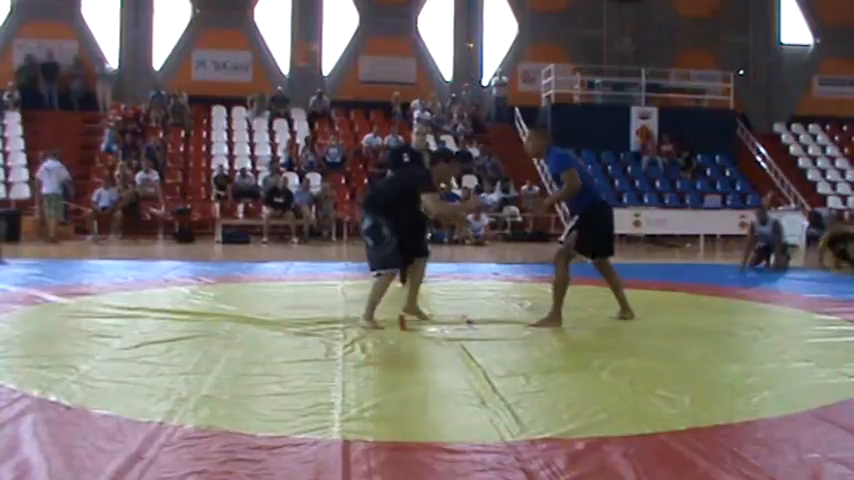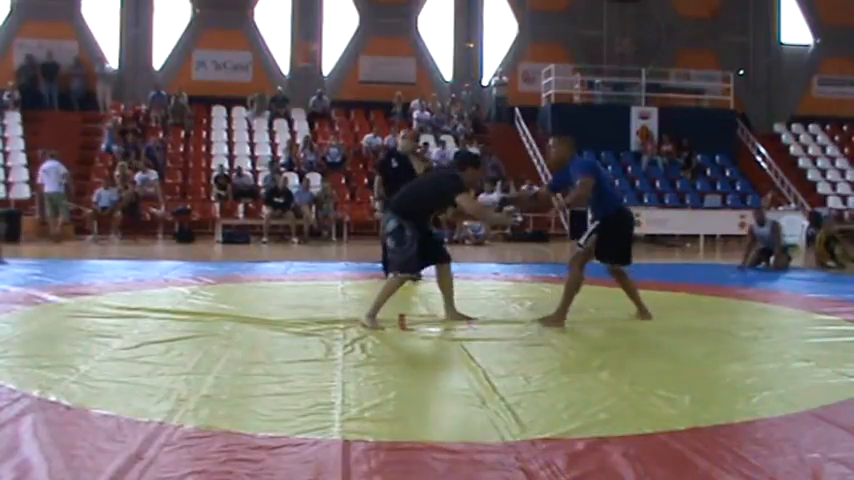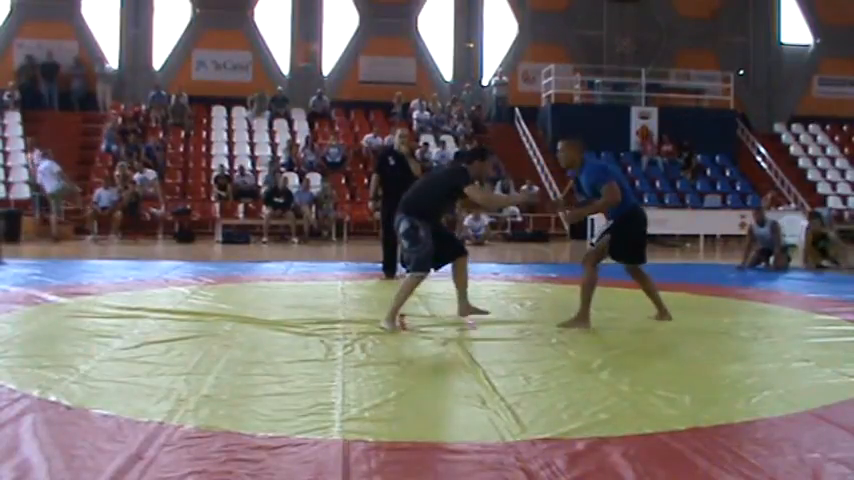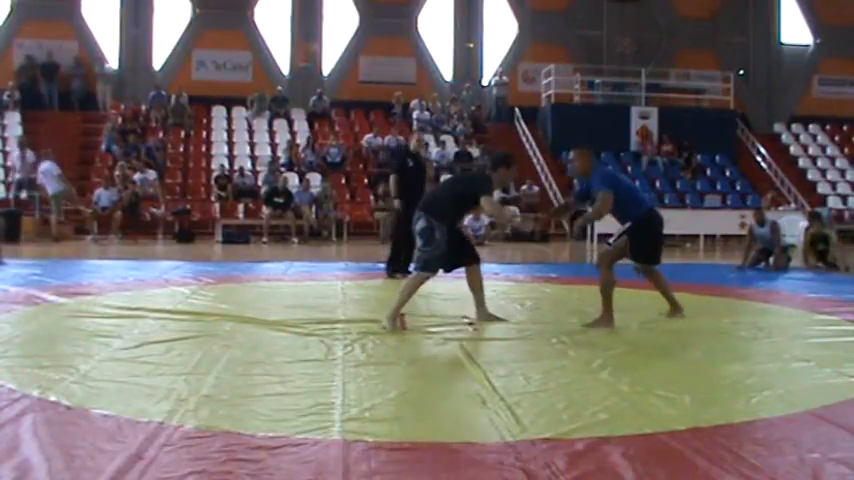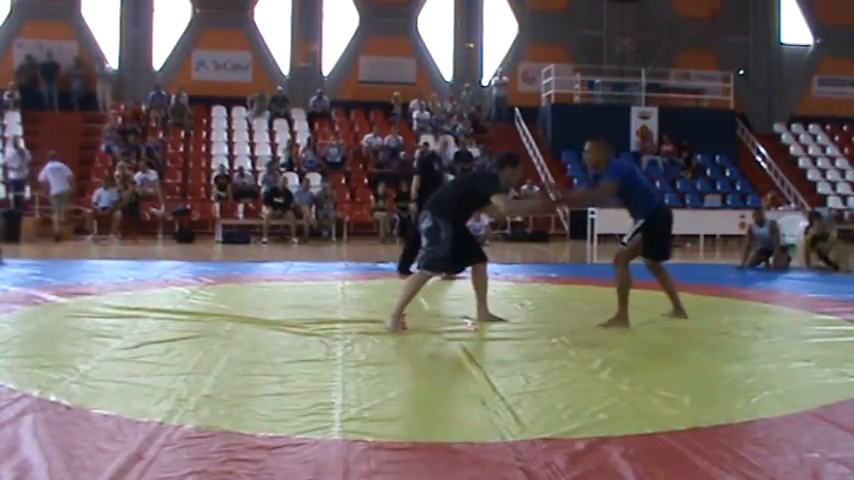
dt=0.5s
person 1, frame 1
left shoulder: (557, 157)
right shoulder: (556, 158)
left elbow: (574, 184)
right elbow: (568, 189)
left wrist: (548, 202)
right wrist: (548, 202)
left hip: (590, 213)
right hip: (599, 211)
left knee: (561, 258)
right knee: (601, 262)
left ankle: (555, 316)
right ankle: (625, 309)
person 1, frame 2
left shoulder: (582, 166)
right shoulder: (565, 172)
left elbow: (584, 192)
right elbow: (541, 196)
left wrist: (565, 204)
right wrist: (517, 199)
left hip: (612, 220)
right hip: (620, 219)
left knee: (577, 261)
right knee: (615, 268)
left ankle: (559, 316)
right ankle: (642, 310)
person 1, frame 3
left shoulder: (593, 169)
right shoulder: (582, 173)
left elbow: (614, 197)
right elbow: (592, 202)
left wrist: (582, 212)
right wrist: (572, 209)
left hip: (626, 219)
right hip: (632, 218)
left knee: (590, 260)
right knee: (633, 268)
left ankle: (583, 317)
right ankle: (662, 311)
person 1, frame 4
left shoulder: (601, 176)
right shoulder: (589, 182)
left elbow: (604, 206)
right elbow: (570, 205)
left wrist: (581, 221)
right wrist: (552, 214)
left hip: (642, 222)
right hip: (647, 220)
left knee: (605, 260)
right knee: (645, 267)
left ankle: (606, 317)
right ankle: (674, 306)
person 1, frame 5
left shoulder: (618, 168)
right shoulder: (601, 174)
left elbow: (601, 194)
right elbow: (585, 198)
left wrist: (573, 194)
right wrist: (563, 198)
left hip: (653, 218)
right hip: (655, 217)
left knee: (621, 259)
right knee: (653, 263)
left ankle: (622, 316)
right ankle: (678, 309)
person 2, frame 1
left shoulder: (424, 177)
right shoulder: (423, 178)
left elbow: (432, 210)
right elbow: (437, 208)
left wrist: (458, 218)
right wrist: (466, 206)
left hip: (393, 217)
right hip: (376, 217)
left knee: (418, 256)
right knee: (389, 269)
left ankle: (411, 305)
right ankle: (367, 316)
person 2, frame 2
left shoulder: (450, 179)
right shoulder: (452, 182)
left elbow: (461, 209)
right elbow: (472, 208)
left wrist: (488, 216)
right wrist: (502, 219)
left hip: (416, 219)
right hip: (399, 219)
left knee: (442, 261)
right knee: (403, 272)
left ankle: (451, 311)
right ankle: (370, 315)
person 2, frame 3
left shoulder: (457, 174)
right shoulder: (459, 175)
left elbow: (480, 201)
right elbow: (483, 198)
right wrist: (520, 198)
left hip: (427, 218)
right hip: (411, 219)
left knee: (458, 254)
right knee: (419, 271)
left ankle: (463, 305)
right ankle: (390, 318)
person 2, frame 4
left shoulder: (481, 181)
right shoulder: (483, 182)
left elbow: (490, 209)
right elbow: (490, 209)
left hip: (446, 221)
right hip: (431, 219)
left knee: (472, 261)
right knee: (426, 271)
left ankle: (481, 312)
right ankle: (391, 316)
person 2, frame 5
left shoulder: (488, 180)
right shoulder: (490, 180)
left elbow: (500, 207)
right elbow: (505, 208)
right wrist: (533, 205)
left hip: (452, 221)
right hip: (437, 218)
left knee: (478, 261)
right knee: (429, 270)
left ankle: (482, 313)
right ankle: (395, 316)
person 3, frame 1
left shoulder: (428, 154)
right shoulder: (401, 152)
left elbow: (434, 174)
right elbow: (391, 174)
right wrist: (388, 195)
left hip: (422, 201)
right hip: (402, 200)
left knee: (418, 237)
right knee: (404, 236)
left ankle: (414, 273)
right ankle: (405, 274)
person 3, frame 2
left shoulder: (414, 156)
right shoulder: (389, 156)
left elbow: (421, 171)
right elbow: (379, 178)
left wrist: (411, 154)
right wrist: (378, 199)
right ankle: (389, 269)
person 3, frame 3
left shoulder: (410, 155)
right shoulder: (385, 154)
left elbow: (417, 172)
right elbow: (376, 176)
left wrist: (407, 156)
right wrist: (372, 198)
right hip: (389, 200)
right knee: (389, 235)
right ankle: (389, 269)
person 3, frame 4
left shoulder: (421, 159)
right shoulder: (402, 157)
right elbow: (393, 178)
left wrist: (425, 162)
right wrist: (395, 197)
left hip: (418, 202)
right hip: (404, 203)
left knee: (413, 236)
right knee: (400, 235)
left ankle: (404, 267)
right ankle: (392, 268)
person 3, frame 5
left shoulder: (437, 161)
right shoulder: (426, 159)
right elbow: (416, 180)
right wrist: (413, 200)
right hip: (424, 204)
left knee: (416, 237)
